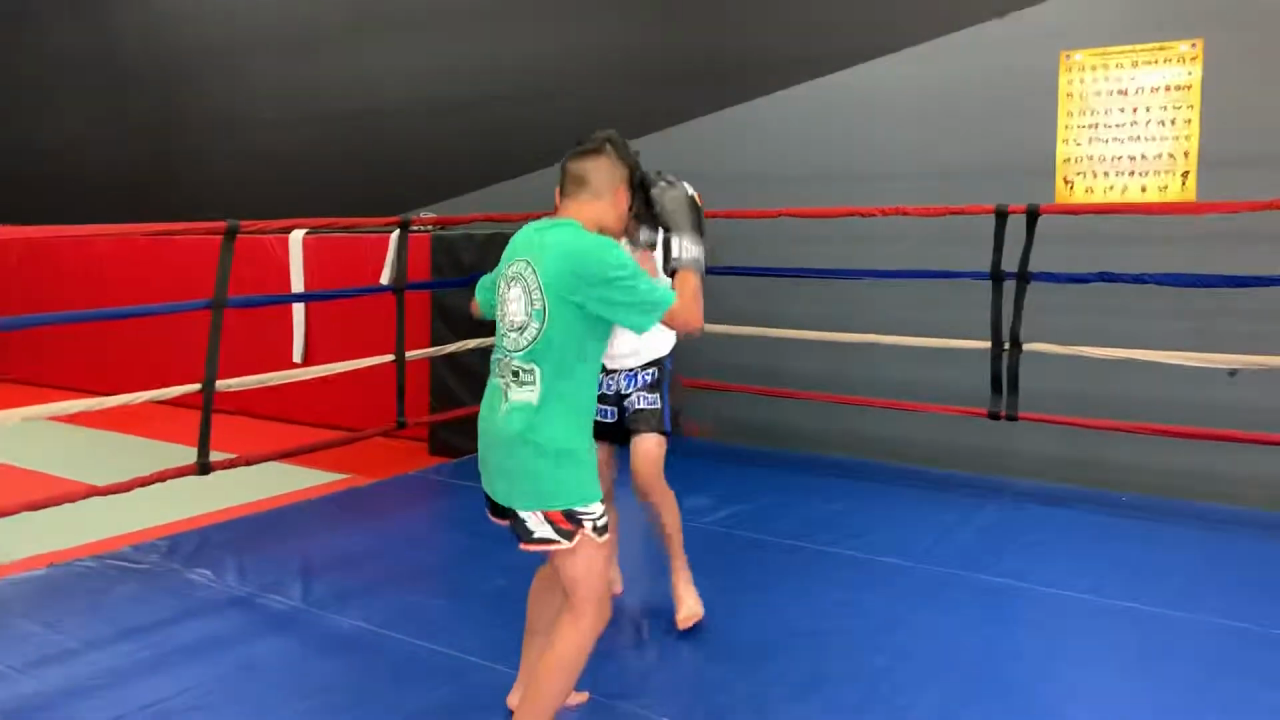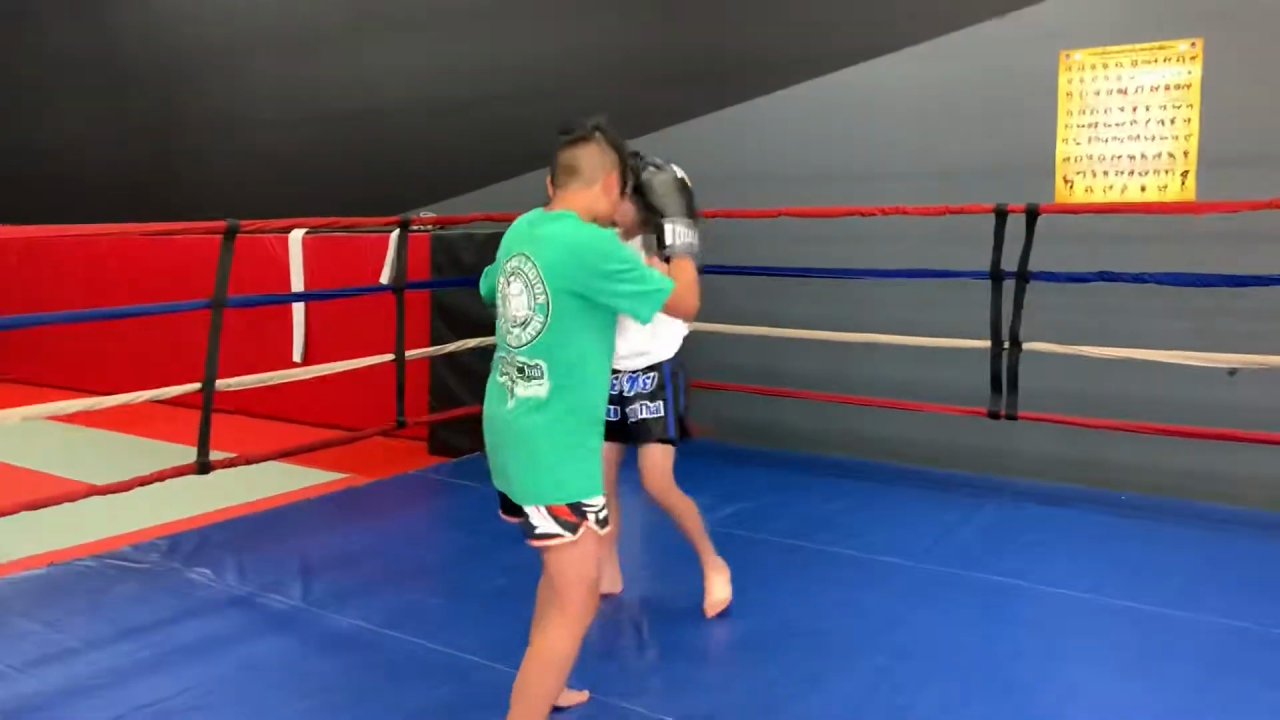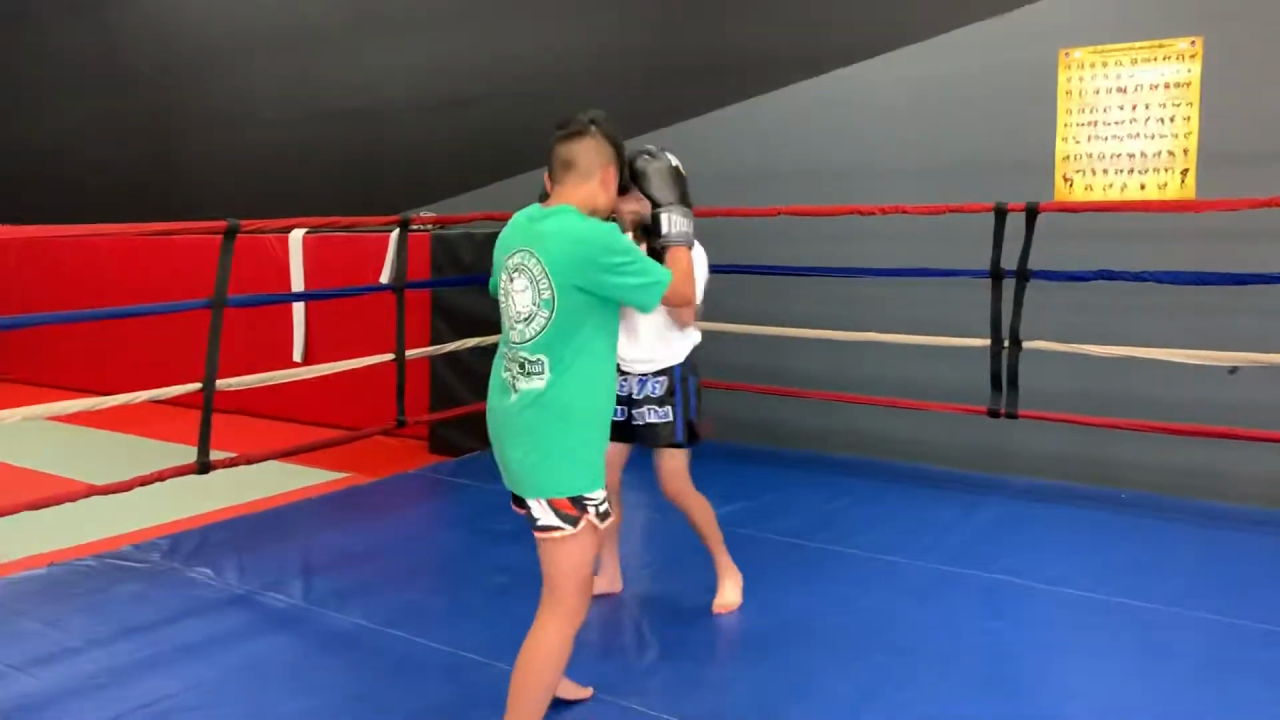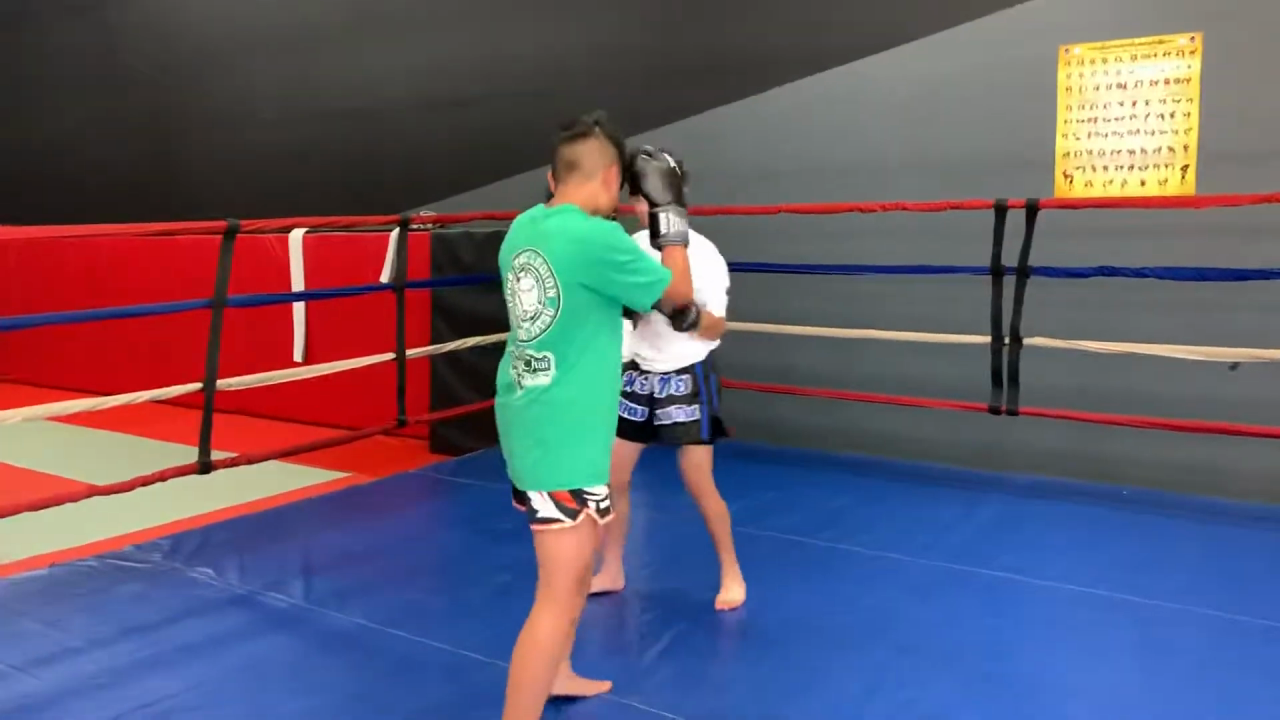
dt=0.1s
person 1, frame 1
left shoulder: (525, 239)
right shoulder: (594, 256)
left elbow: (481, 305)
right elbow: (687, 318)
right wrist: (687, 239)
left hip: (503, 439)
right hip: (546, 453)
left knee: (564, 563)
right knee: (587, 611)
person 1, frame 2
left shoulder: (519, 230)
right shoulder: (592, 247)
left elbow: (488, 293)
right elbow: (685, 303)
right wrist: (679, 222)
left hip: (512, 432)
right hip: (553, 446)
left knee: (566, 572)
right knee: (573, 609)
person 1, frame 3
left shoulder: (517, 227)
right shoulder: (594, 240)
right elbow: (682, 295)
right wrist: (674, 212)
left hip: (516, 426)
right hip: (556, 440)
left knee: (572, 564)
right knee: (567, 604)
person 1, frame 4
left shoulder: (523, 227)
right shoulder: (597, 239)
right elbow: (679, 291)
right wrist: (669, 209)
left hip: (528, 422)
right hip: (563, 434)
left knee: (575, 556)
right knee: (559, 598)
person 2, frame 1
left shoulder: (657, 240)
left wrist: (642, 237)
left hip: (648, 372)
right hip: (603, 373)
left knee: (647, 478)
right knee: (598, 483)
left ankle: (681, 578)
right ankle: (608, 575)
person 2, frame 2
left shoulder: (668, 242)
left wrist: (652, 233)
left hip: (656, 375)
right hip: (611, 374)
left knee: (658, 486)
right knee: (601, 480)
left ankle: (713, 565)
right ankle: (610, 572)
person 2, frame 3
left shoulder: (685, 250)
left elbow: (684, 319)
left wrist: (660, 255)
left hip: (666, 377)
right hip: (622, 375)
left knee: (676, 487)
right knee: (603, 479)
left ankle: (726, 568)
right ankle: (608, 572)
person 2, frame 4
left shoulder: (703, 254)
right shoulder: (636, 245)
left elbow: (716, 329)
left wrist: (686, 316)
left hip: (686, 378)
right hip: (640, 373)
left knee: (699, 484)
right knee: (613, 476)
left ankle: (732, 573)
right ankle: (611, 571)
